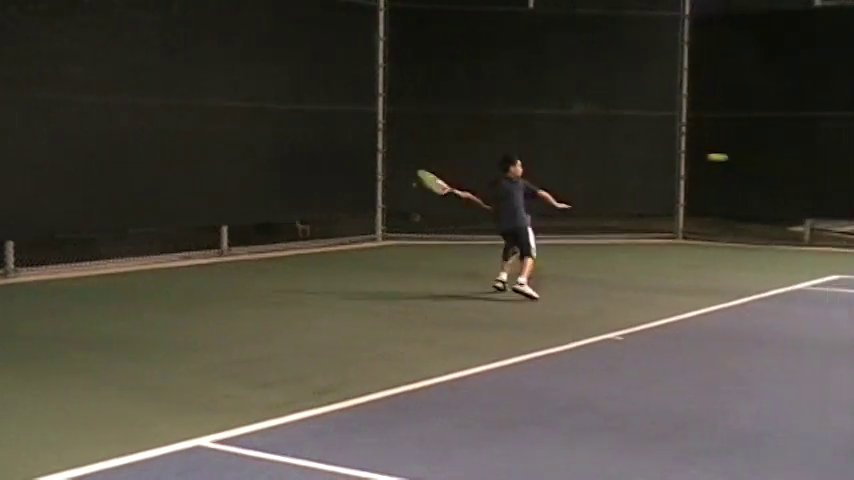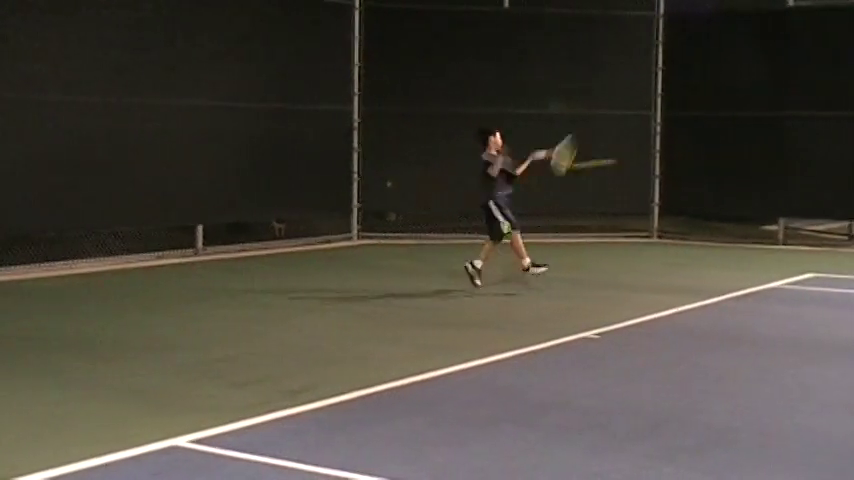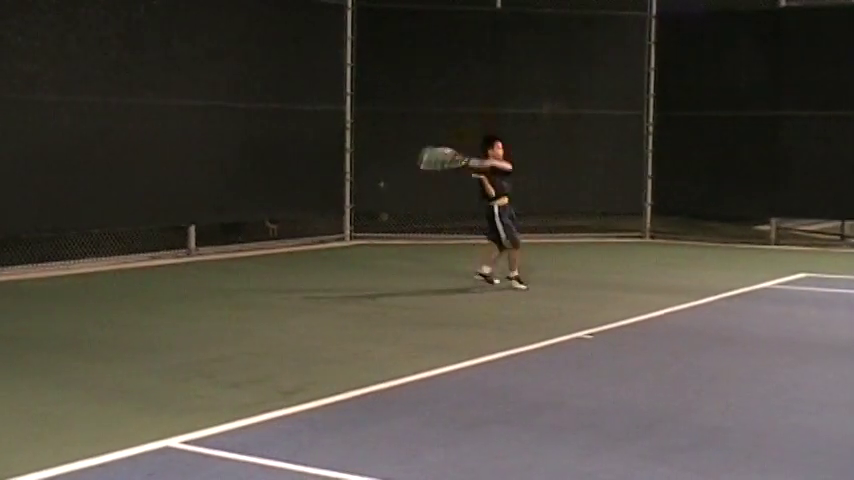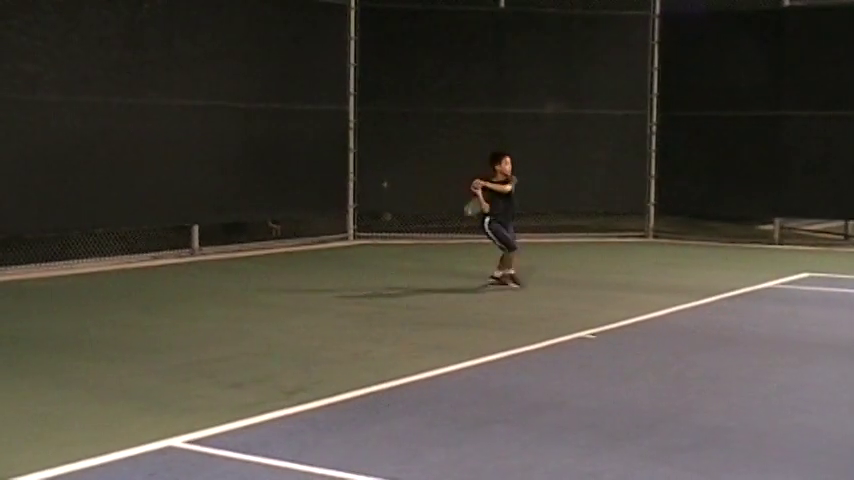
dt=0.2s
person 1, frame 1
left shoulder: (495, 185)
right shoulder: (520, 183)
left elbow: (494, 207)
right elbow: (540, 193)
right wrist: (556, 204)
left hip: (504, 226)
right hip: (520, 224)
left knee: (510, 251)
right knee: (529, 256)
left ankle: (501, 280)
right ankle: (521, 282)
person 1, frame 2
left shoulder: (502, 159)
right shoulder: (487, 158)
left elbow: (514, 174)
right elbow: (492, 173)
left wrist: (531, 158)
right wrist: (499, 163)
left hip: (500, 200)
right hip: (494, 200)
left knee: (495, 237)
right knee: (513, 231)
left ankle: (475, 265)
right ankle: (527, 264)
person 1, frame 3
left shoulder: (504, 168)
right shoulder: (483, 173)
left elbow: (508, 167)
right elbow: (492, 194)
left wrist: (491, 162)
right wrist: (483, 179)
left hip: (506, 208)
right hip: (496, 211)
left knee: (498, 243)
right knee: (514, 243)
left ankle: (484, 271)
right ankle: (513, 276)
person 1, frame 4
left shoulder: (511, 180)
right shoulder: (485, 186)
left elbow: (506, 188)
right elbow: (485, 209)
left wrist: (485, 184)
right wrist: (479, 193)
left hip: (506, 222)
right hip: (491, 222)
left knee: (509, 249)
right knee: (512, 247)
left ankle: (498, 275)
right ankle: (509, 274)
